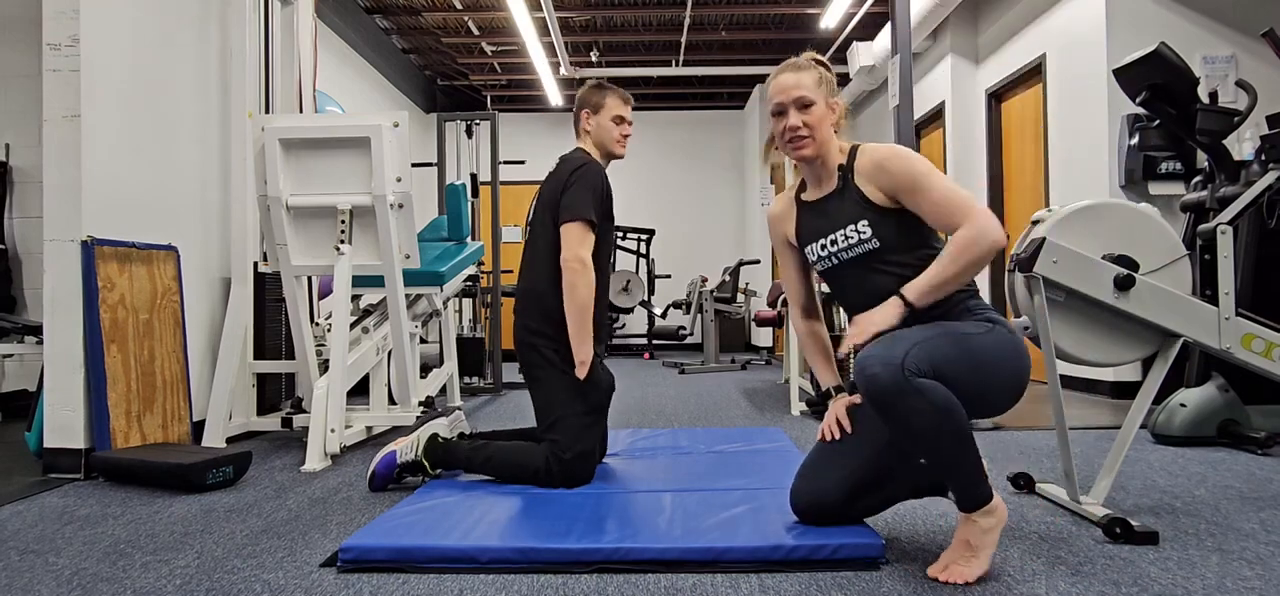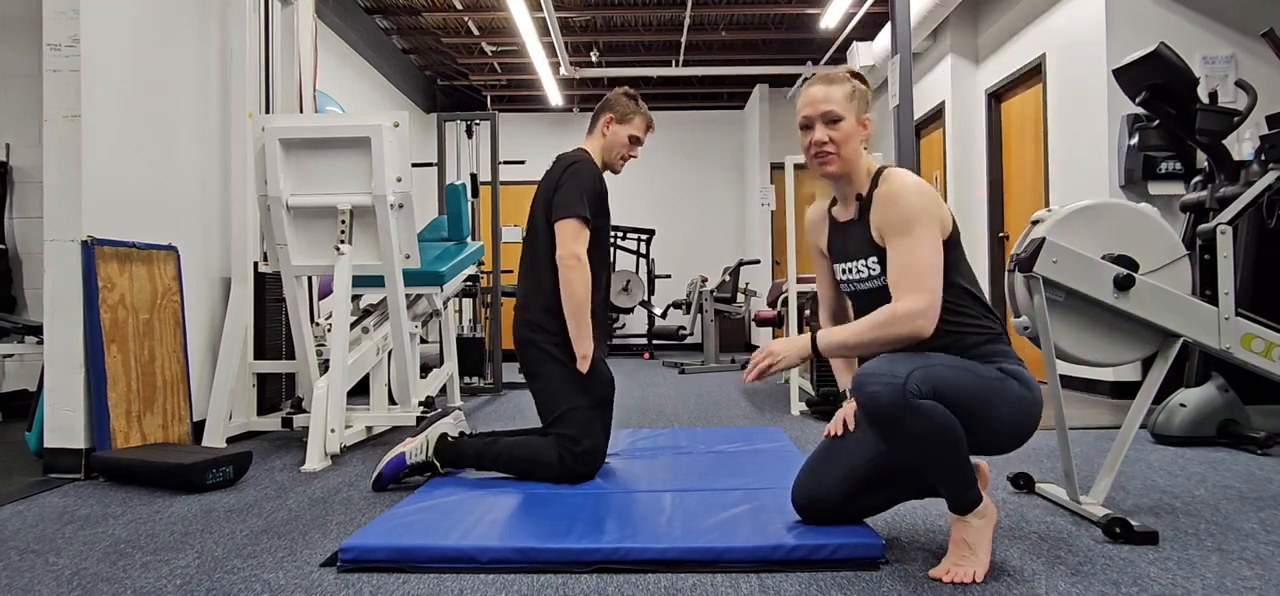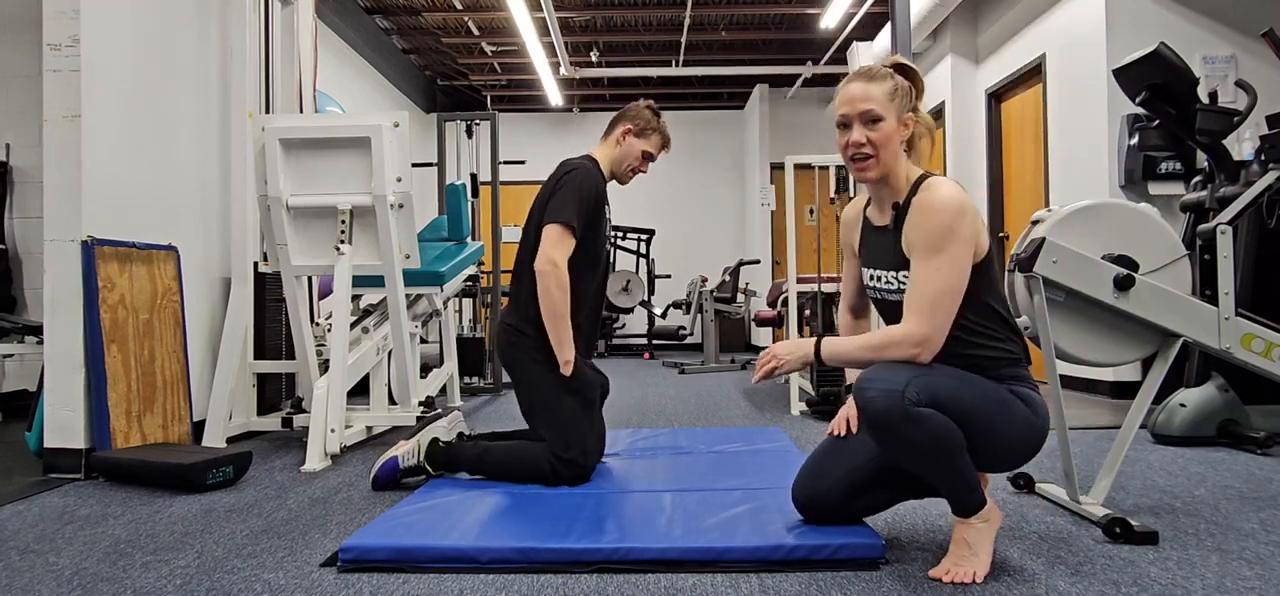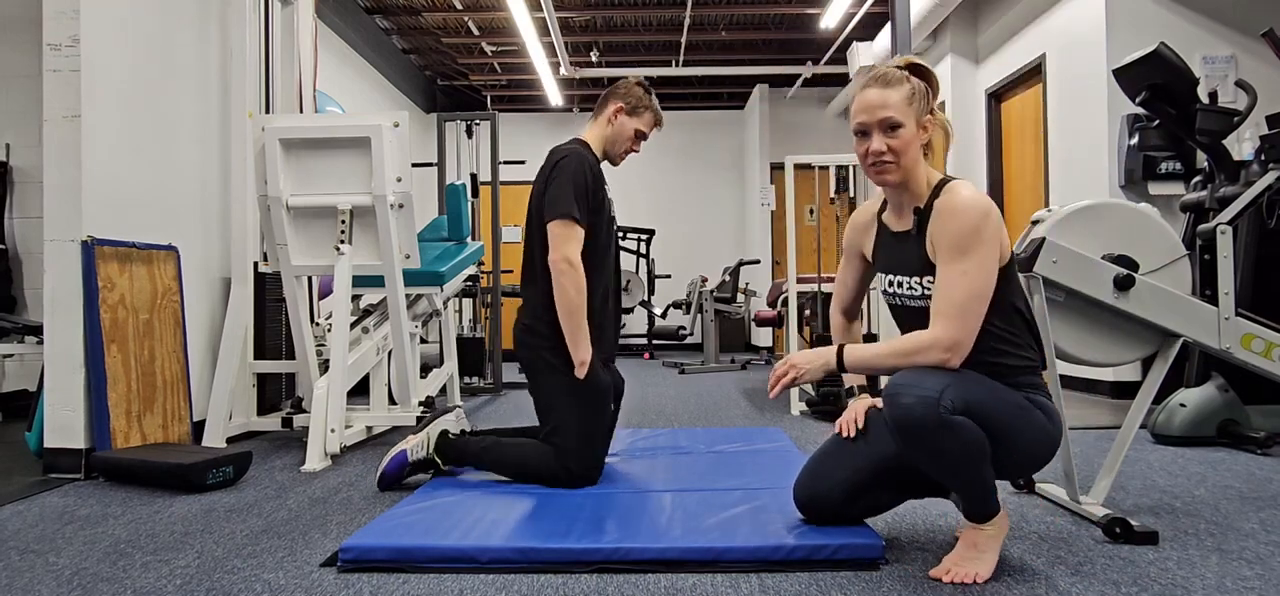
dt=0.3s
person 1, frame 1
left shoulder: (882, 163)
right shoulder: (784, 214)
left elbow: (985, 232)
right elbow: (805, 314)
left wrist: (900, 304)
right wrist: (835, 390)
left hip: (979, 345)
right hip: (905, 369)
left knee: (883, 366)
right knee: (814, 500)
left ankle: (981, 508)
right ankle: (952, 472)
person 1, frame 2
left shoulder: (900, 192)
right shoulder: (820, 220)
left elbow: (917, 315)
right elbow: (833, 316)
left wrist: (808, 345)
right wrist: (849, 393)
left hip: (992, 384)
right hip: (914, 387)
left knee: (883, 383)
right knee: (815, 499)
left ankle: (971, 508)
right ankle: (954, 472)
person 1, frame 3
left shoulder: (940, 203)
right shoulder: (856, 216)
left elbow: (920, 340)
right elbow: (853, 311)
left wrist: (812, 349)
right wrist: (855, 392)
left hip: (1002, 404)
right hip: (926, 400)
left knee: (884, 389)
right knee: (815, 497)
left ankle: (975, 514)
right ankle: (955, 473)
person 1, frame 4
left shoulder: (963, 207)
right shoulder: (867, 221)
left elbow: (948, 345)
right elbow: (843, 312)
left wrist: (833, 359)
right wrist: (857, 391)
left hip: (1016, 411)
right hip: (934, 404)
left knee: (915, 394)
right knee: (817, 497)
left ankle: (986, 518)
right ankle: (960, 475)
person 2, frame 1
left shoulder: (570, 172)
right shoulder: (587, 173)
right elbow: (575, 262)
right wrist: (583, 355)
left hip: (551, 337)
right hip: (559, 344)
left knee: (587, 450)
right knee: (570, 465)
left ankle: (454, 440)
right ankle: (434, 449)
person 2, frame 2
left shoulder: (573, 172)
right shoulder: (581, 171)
right elbow: (571, 259)
left wrist: (584, 346)
right wrist: (584, 350)
left hip: (551, 336)
right hip: (557, 339)
left knee: (582, 444)
right knee: (578, 459)
left ankle: (456, 440)
right ankle: (442, 448)
person 2, frame 3
left shoulder: (589, 183)
right shoulder: (581, 178)
right elbow: (550, 264)
left wrist: (575, 354)
right wrist: (566, 356)
left hip: (548, 343)
right hip: (540, 345)
left knee: (585, 449)
right knee: (573, 462)
left ankle: (460, 441)
right ankle: (436, 451)
person 2, frame 4
left shoulder: (585, 167)
right shoulder: (575, 164)
right elbow: (563, 261)
left wrist: (591, 351)
right wrist: (582, 354)
left hip: (573, 344)
right hip: (560, 346)
left knee: (582, 447)
right knee: (578, 466)
left ankle: (460, 437)
right ankle: (445, 445)
